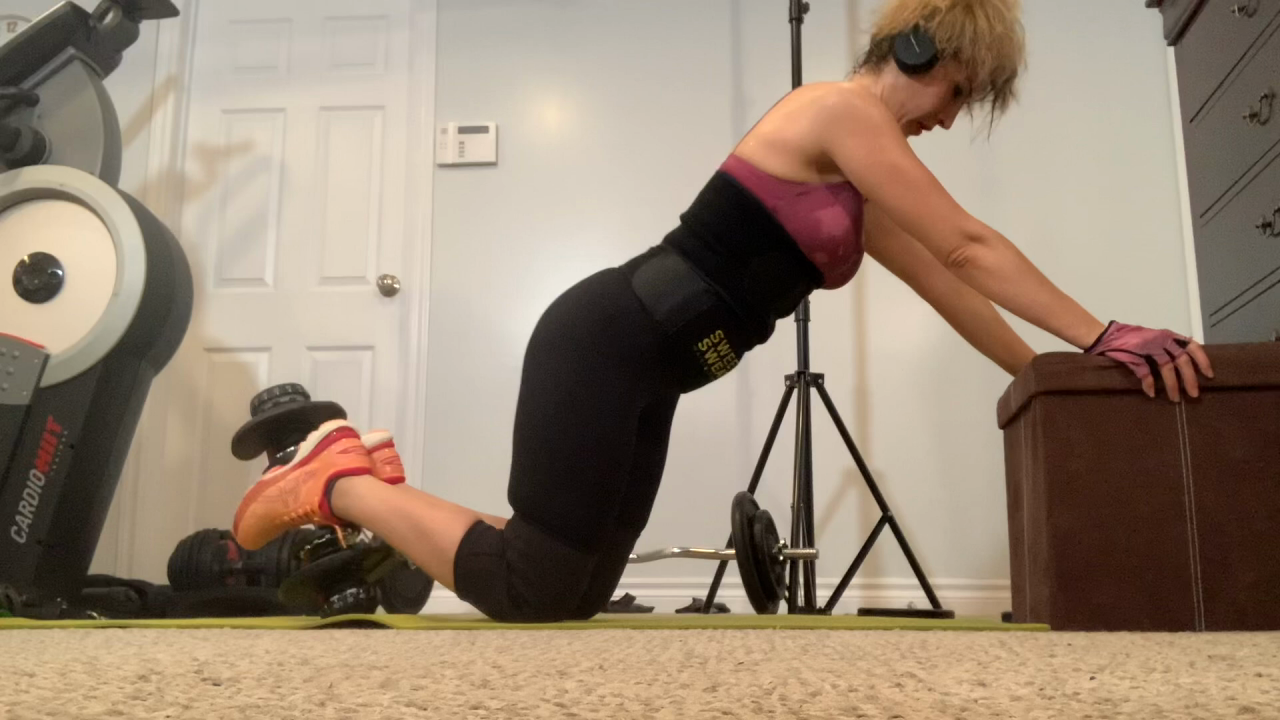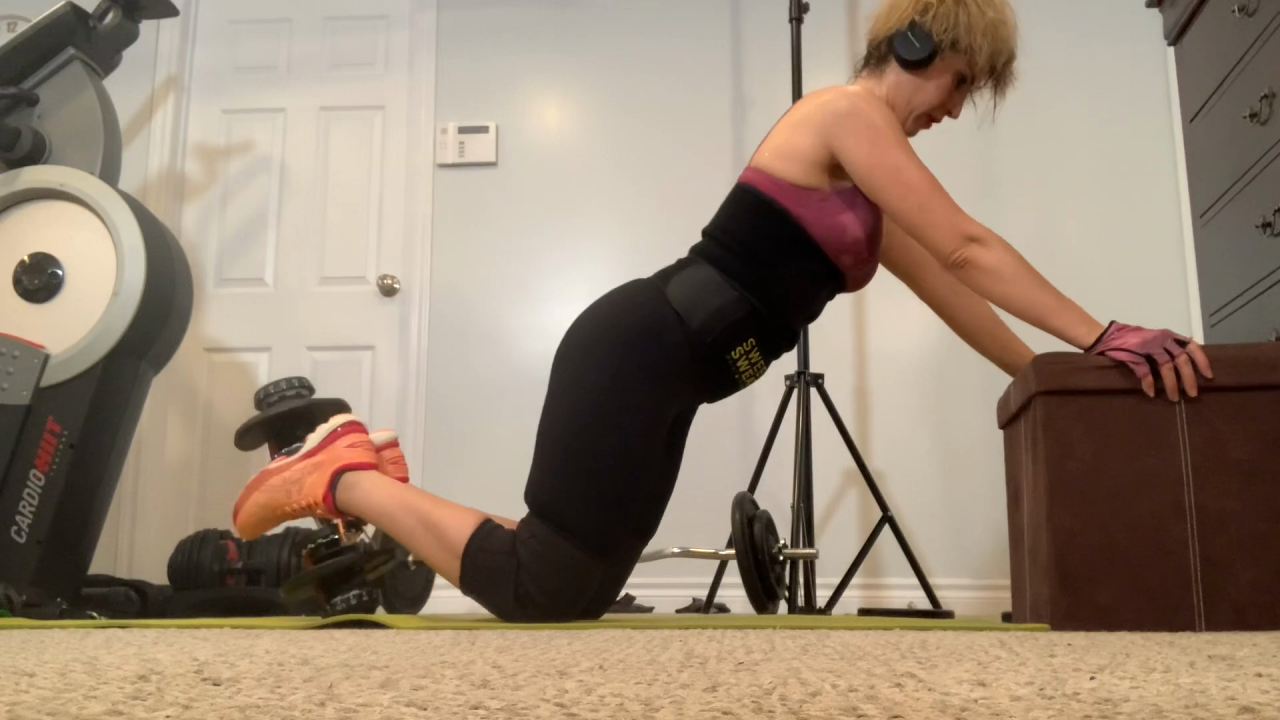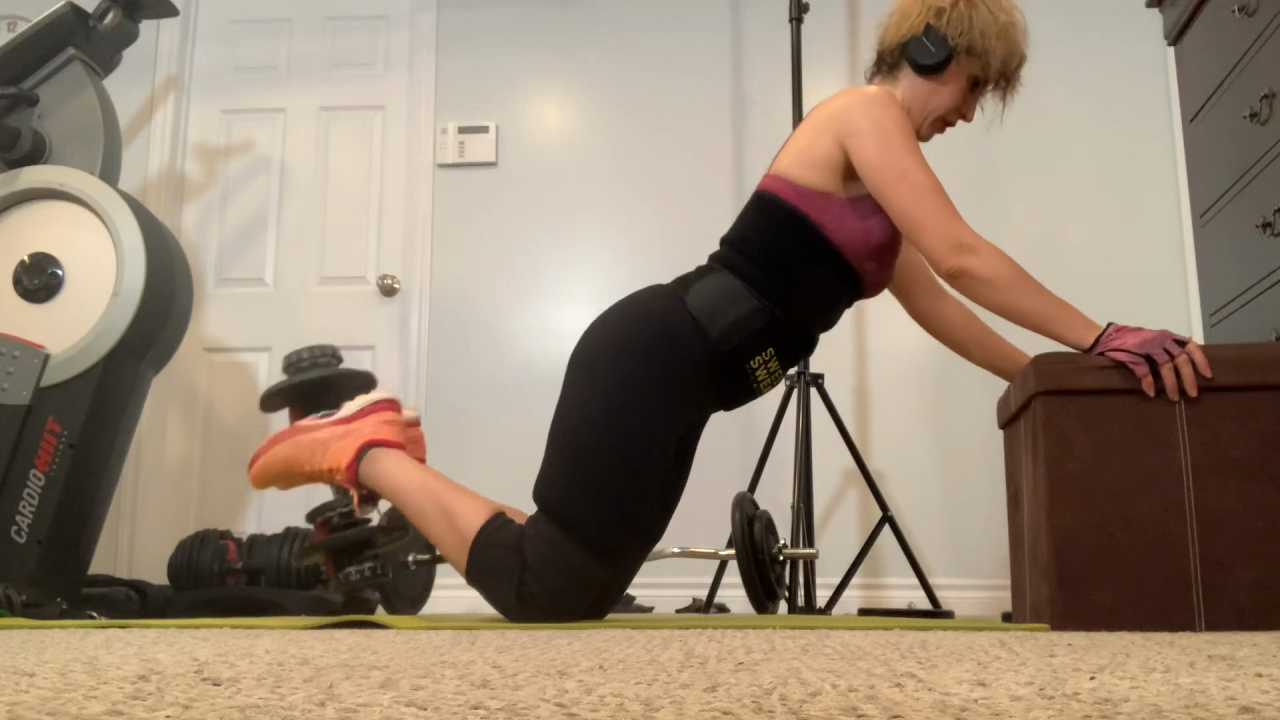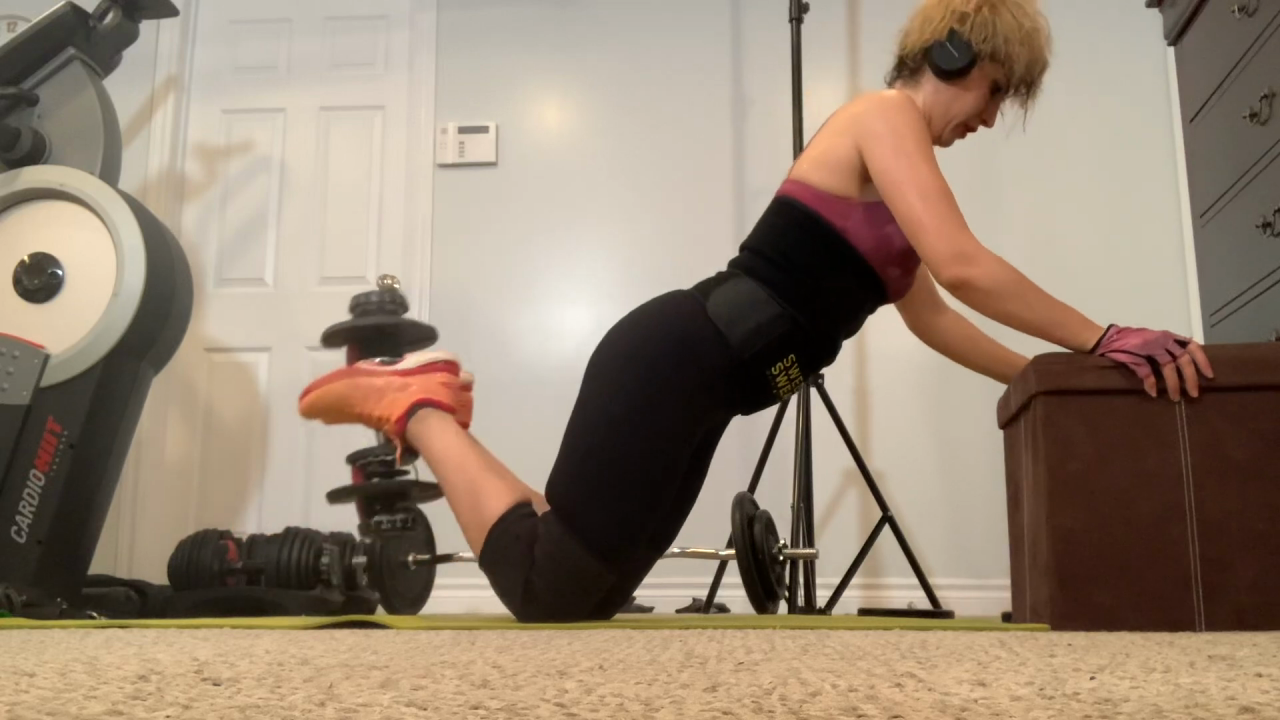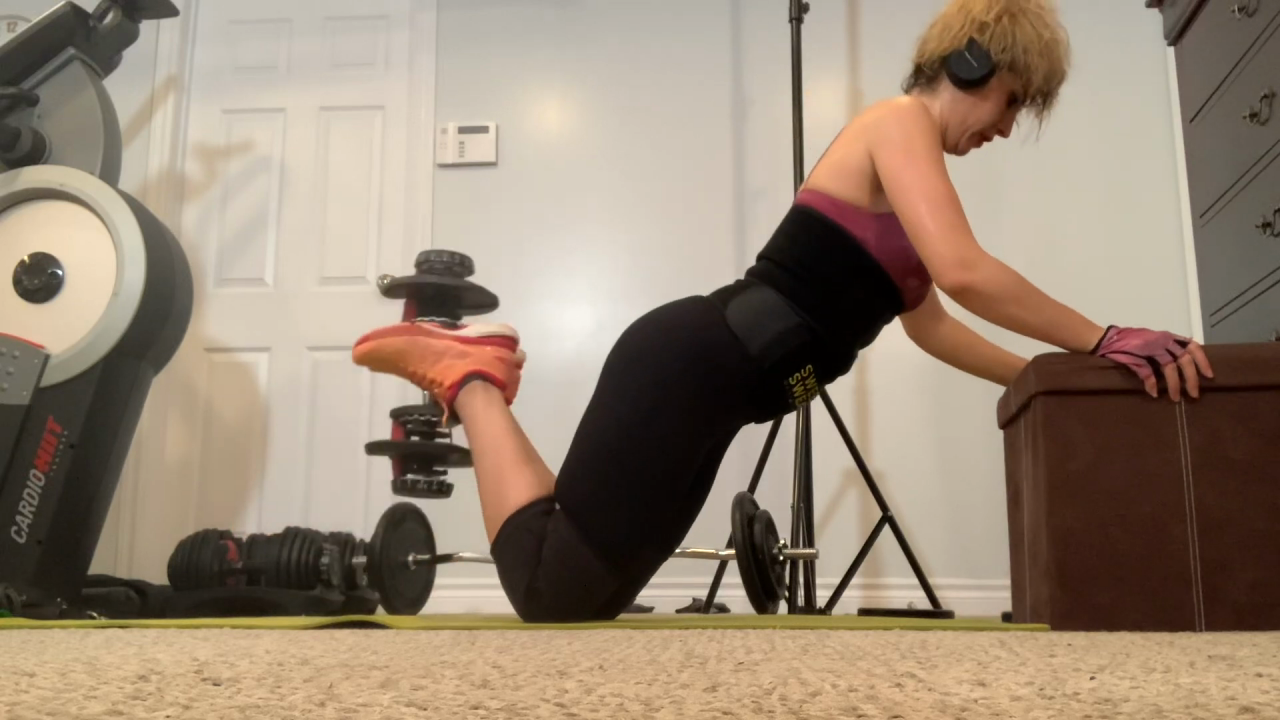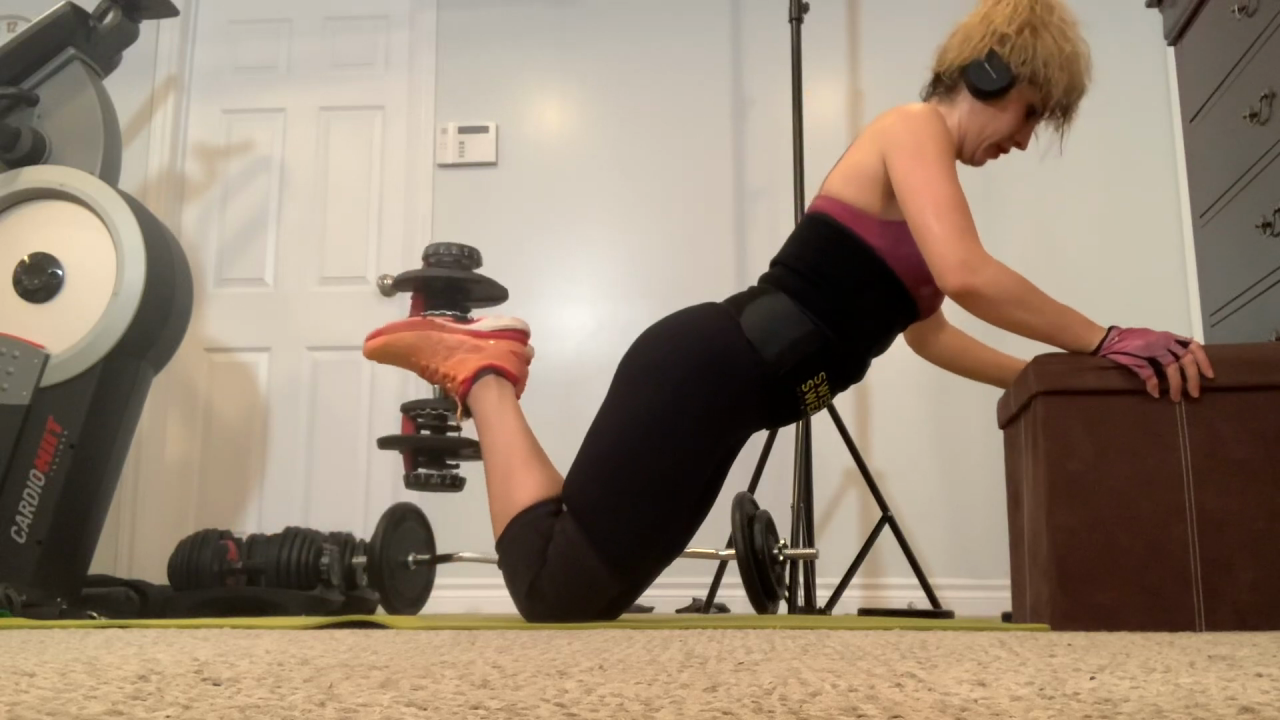
dt=0.3s
person 1, frame 1
left shoulder: (855, 185)
right shoulder: (837, 107)
left elbow: (944, 282)
right elbow: (966, 245)
right wrist: (1101, 336)
left hip: (640, 371)
right hip: (605, 343)
left knee: (571, 593)
right knee: (534, 594)
left ankle: (373, 481)
right ankle: (338, 484)
person 1, frame 2
left shoulder: (865, 186)
right shoulder: (846, 112)
left elbow: (944, 286)
right elbow: (965, 248)
right wrist: (1101, 336)
left hip: (661, 377)
right hip: (635, 354)
left knee: (576, 595)
right knee: (541, 597)
left ankle: (373, 477)
right ankle: (341, 476)
person 1, frame 3
left shoulder: (876, 169)
right shoulder: (865, 113)
left elbow: (931, 302)
right elbow: (960, 256)
left wrist: (1041, 375)
right wrist: (1103, 337)
left hip: (673, 379)
right hip: (654, 359)
left knee: (577, 595)
right knee: (540, 593)
left ankle: (389, 453)
right ankle: (364, 449)
person 1, frame 4
left shoulder: (892, 166)
right shoulder: (883, 115)
left elbow: (930, 315)
right elbow: (963, 265)
right wrist: (1100, 339)
left hip: (693, 383)
right hip: (671, 364)
left knee: (585, 595)
right knee: (549, 592)
left ankle: (434, 417)
right ankle: (416, 406)
person 1, frame 5
left shoulder: (909, 171)
right shoulder: (899, 123)
left elbow: (929, 322)
right elbow: (963, 272)
right wrist: (1105, 341)
left hip: (708, 383)
right hip: (689, 366)
left knee: (590, 593)
right knee: (554, 592)
left ankle: (479, 382)
right ankle: (470, 375)
person 1, frame 6
left shoulder: (919, 167)
right shoulder: (913, 129)
left elbow: (929, 332)
right elbow: (968, 277)
right wrist: (1106, 342)
left hip: (721, 390)
right hip: (702, 374)
left knee: (592, 593)
right knee: (559, 594)
left ankle: (485, 377)
right ankle: (481, 371)
